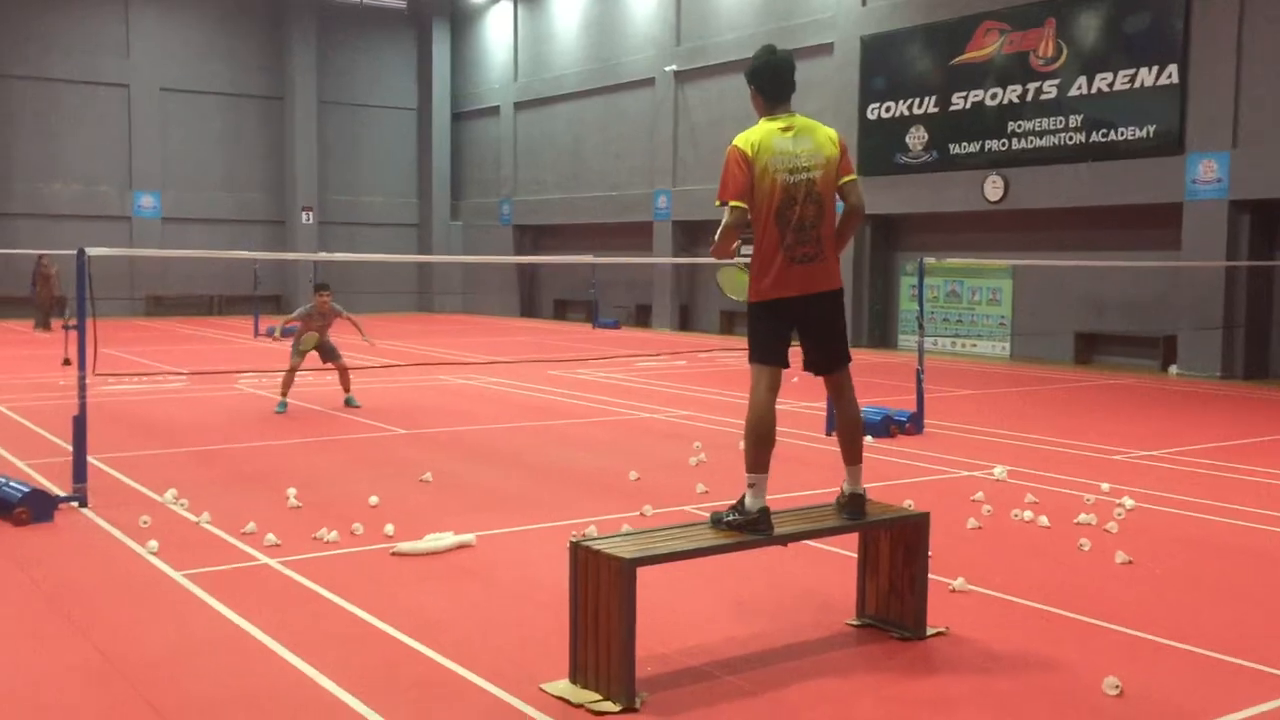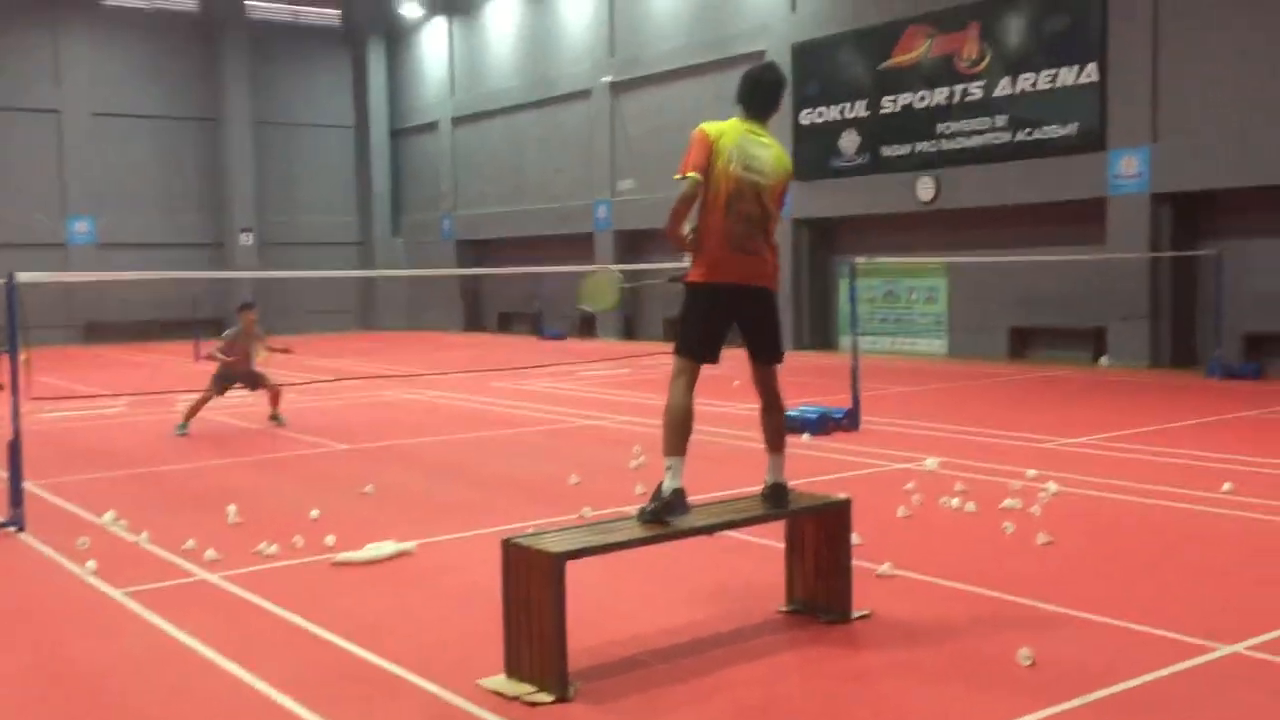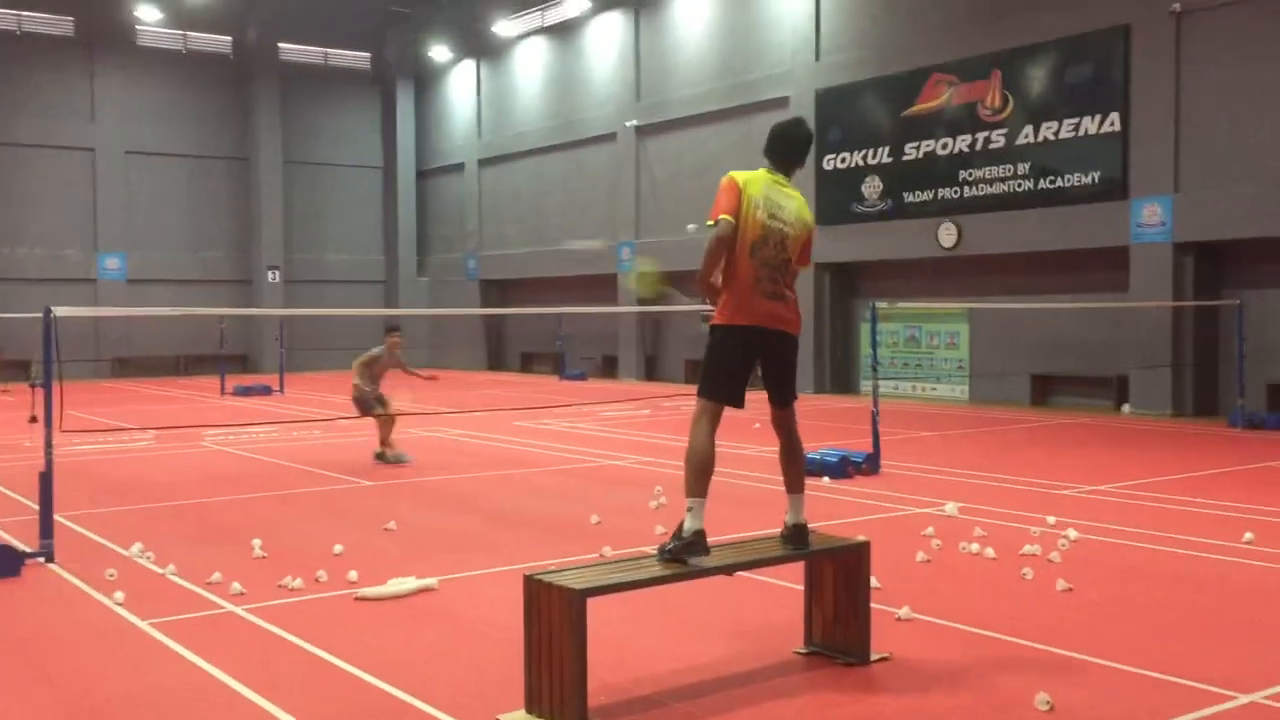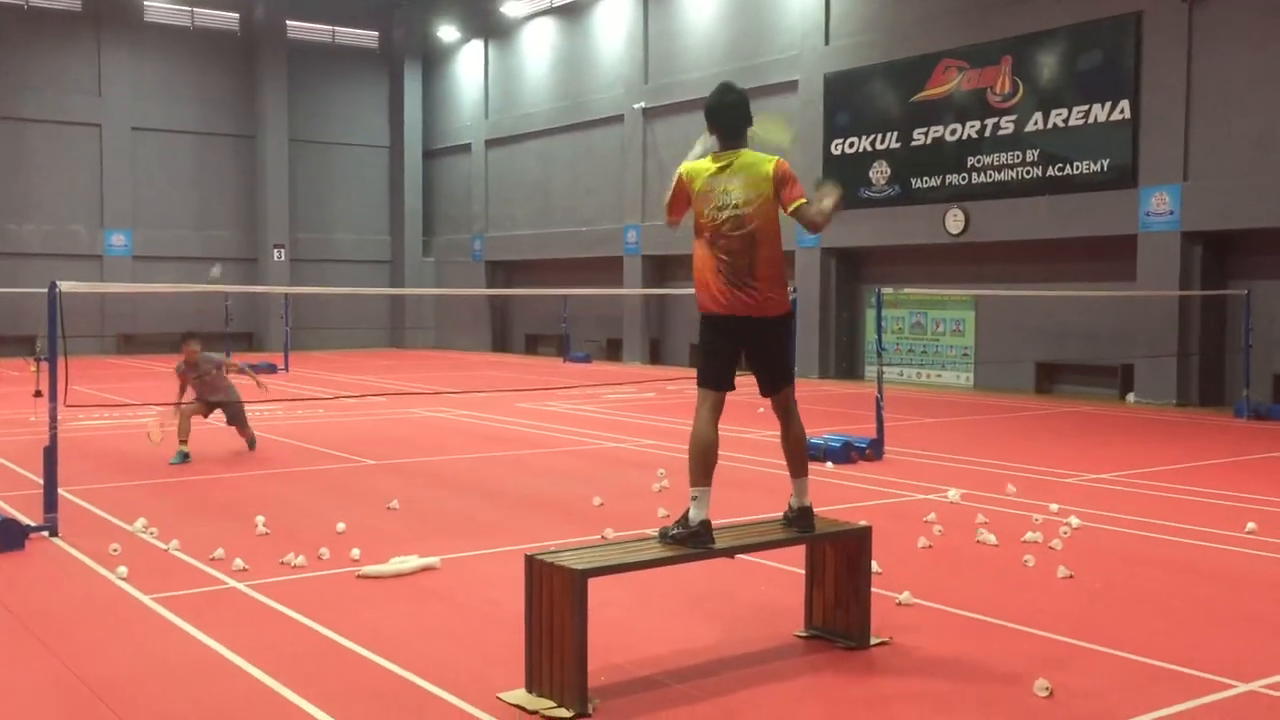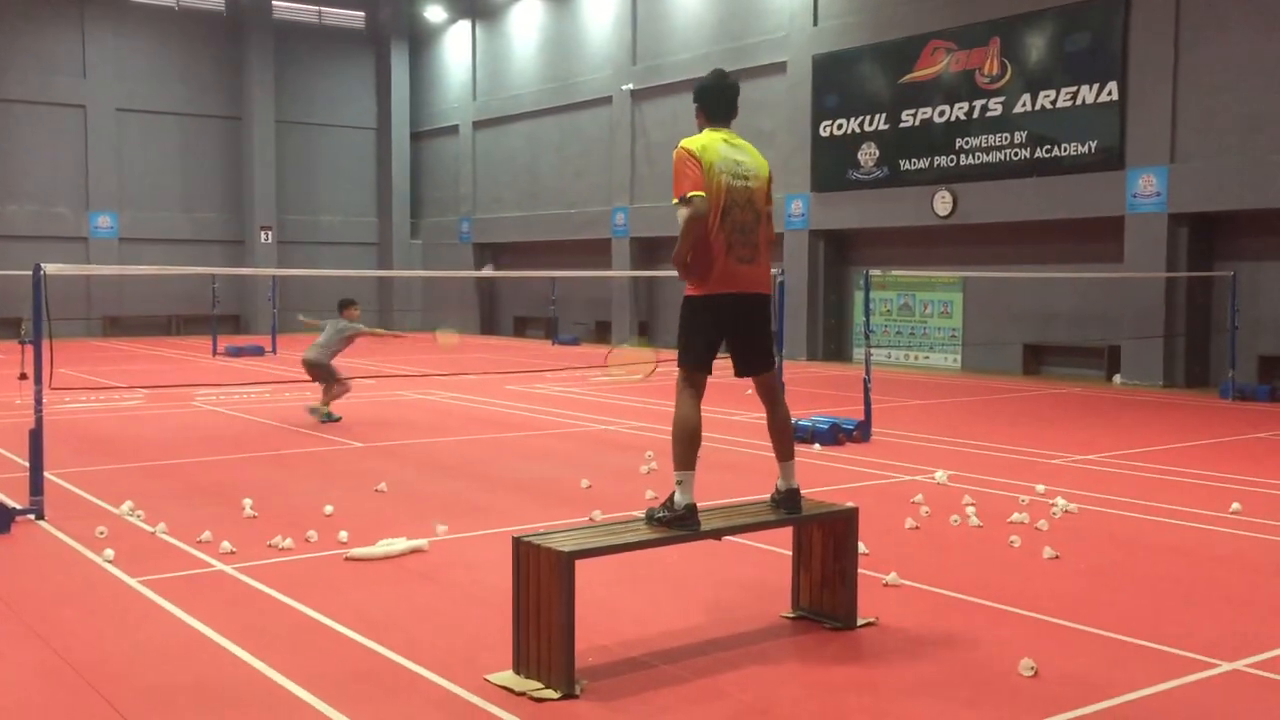
dt=1s
person 1, frame 1
left shoulder: (745, 145)
right shoulder: (829, 138)
left elbow: (736, 221)
right elbow: (856, 208)
left wrist: (720, 251)
left hip: (772, 287)
right hip: (824, 286)
left knee: (764, 387)
right knee: (841, 388)
left ankle: (754, 503)
right ankle: (853, 491)
person 1, frame 2
left shoulder: (711, 133)
right shoulder: (781, 157)
left elbow: (689, 193)
left wrist: (675, 233)
left hip: (713, 276)
right hip: (761, 281)
left knee: (684, 376)
right knee: (767, 382)
left ankle: (672, 487)
right ankle: (776, 482)
person 1, frame 3
left shoulder: (738, 182)
right shoulder: (802, 208)
left elbow: (723, 235)
left wrist: (707, 279)
left hip: (738, 319)
right hip: (783, 325)
left knee: (706, 417)
right knee: (785, 422)
left ankle: (692, 529)
right ankle: (796, 524)
person 1, frame 4
left shoulder: (694, 173)
right shoulder: (772, 169)
left elbow: (672, 218)
right elbow: (813, 220)
right wrist: (831, 200)
left hip: (718, 312)
right hip: (769, 311)
left knee: (707, 410)
right knee: (785, 406)
left ankle: (697, 517)
right ankle: (800, 506)
person 1, frame 5
left shoulder: (692, 149)
right shoulder: (757, 158)
left elbow: (695, 212)
left wrist: (681, 259)
left hip: (710, 288)
right hip: (756, 289)
left knee: (689, 388)
right knee: (770, 390)
left ankle: (683, 501)
right ankle: (788, 488)
